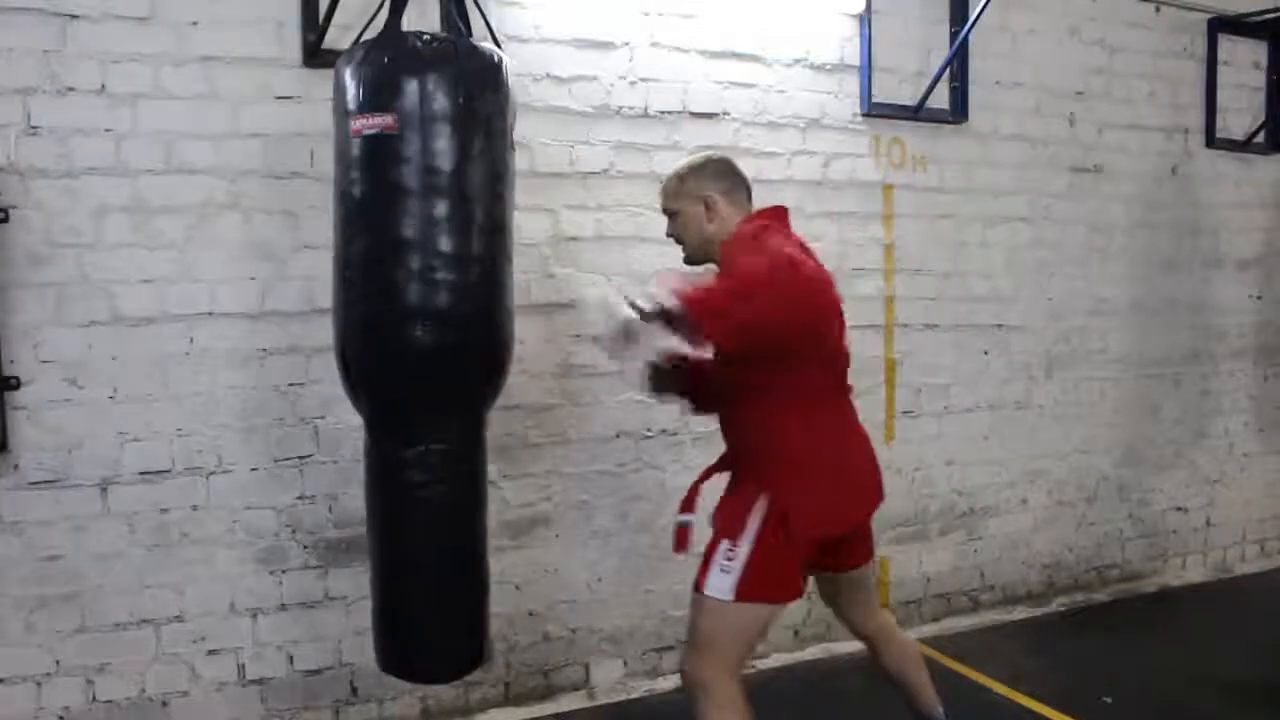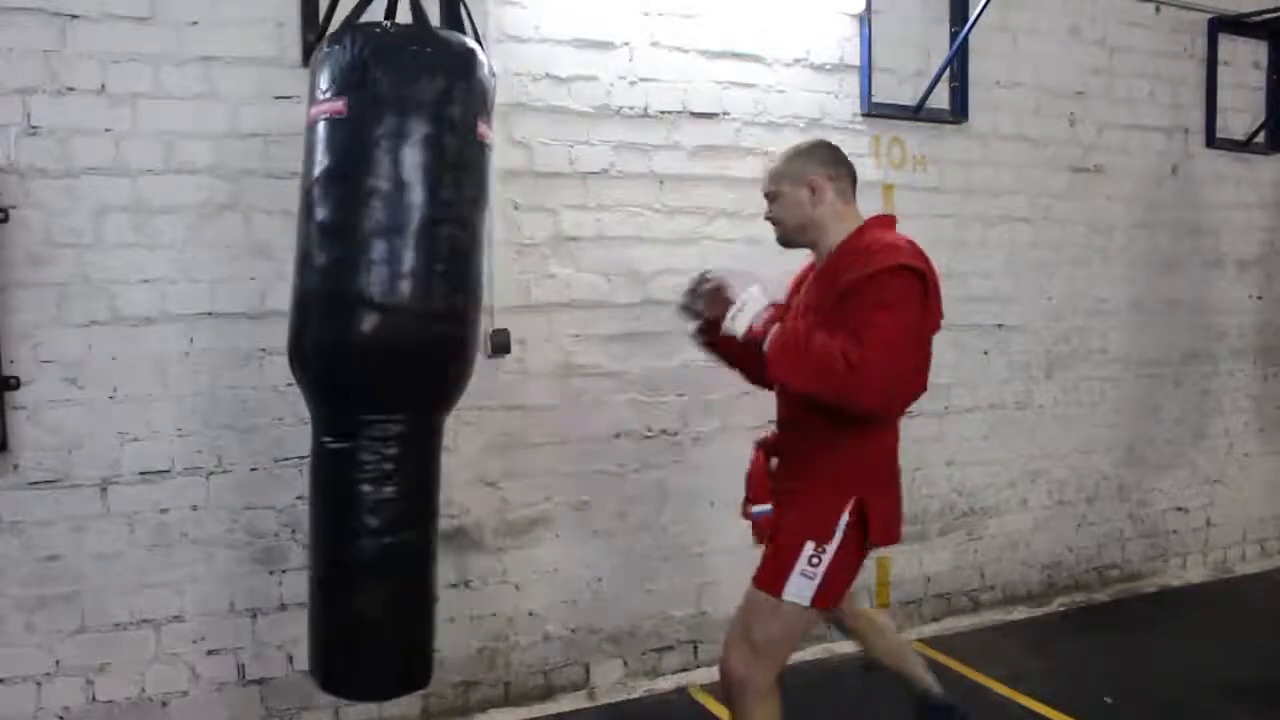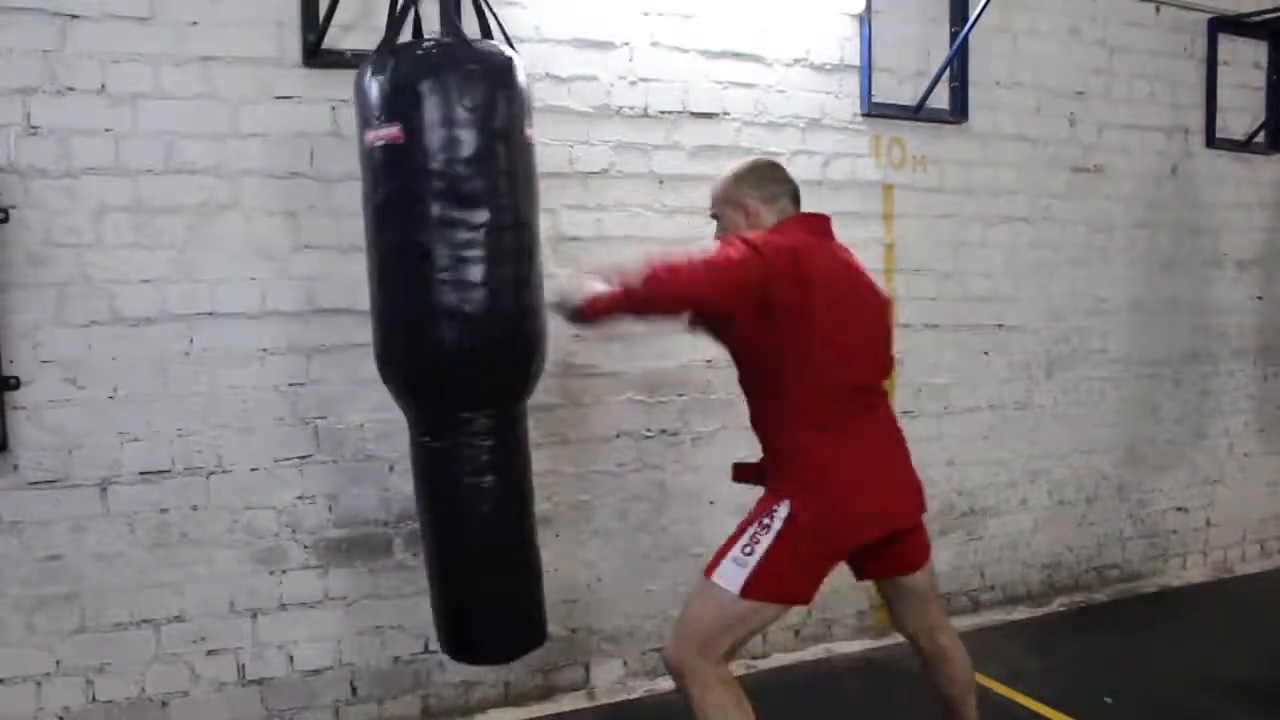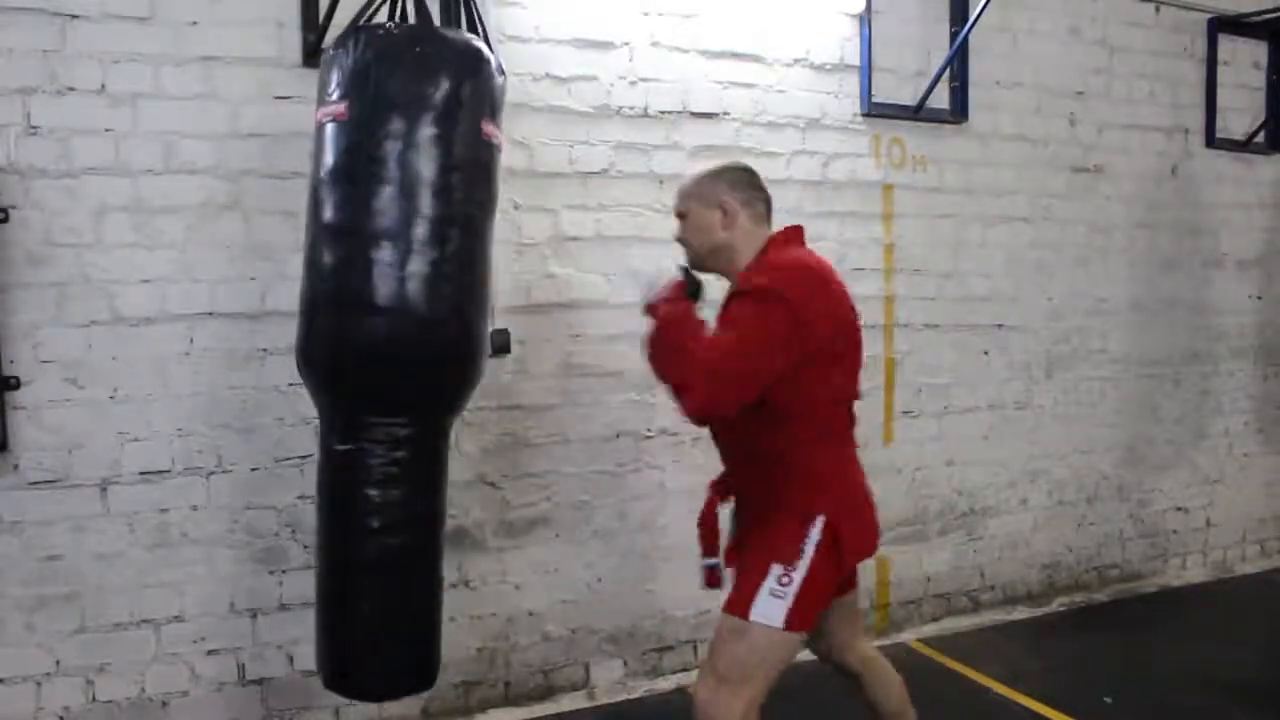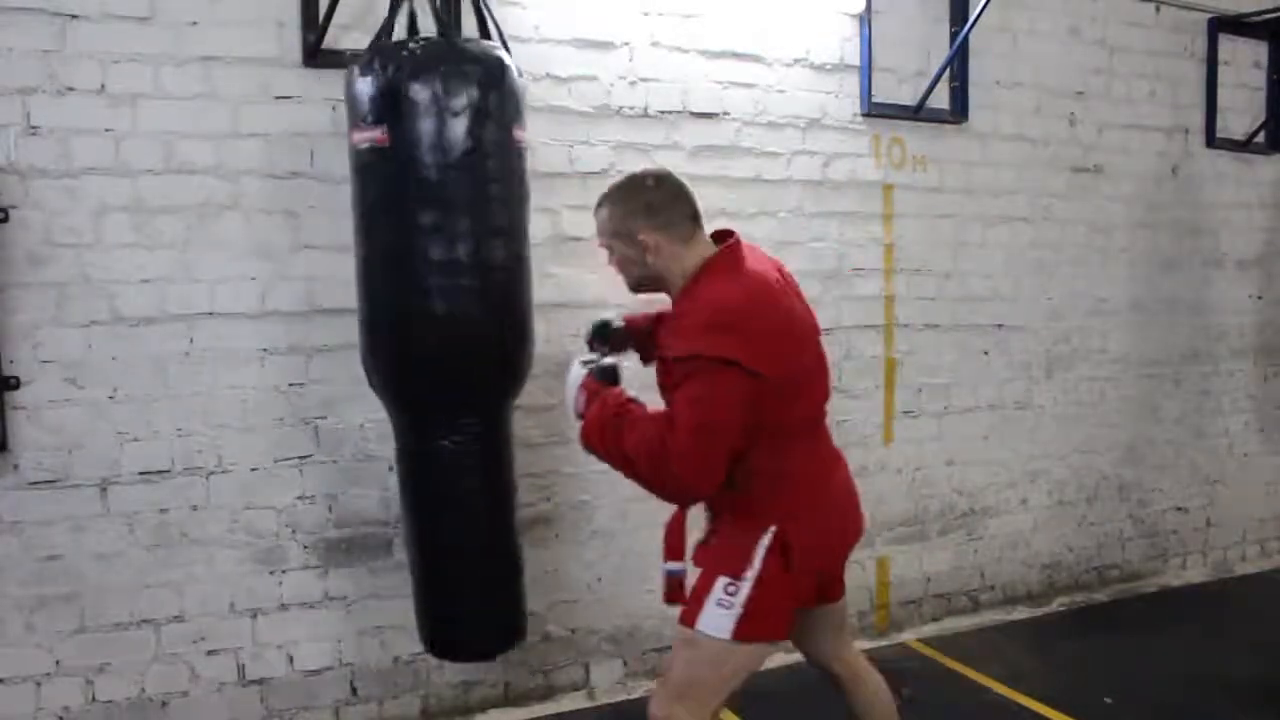
dt=1s
person 1, frame 1
left shoulder: (759, 257)
right shoulder: (767, 256)
left elbow: (731, 318)
left wrist: (671, 308)
right wrist: (687, 377)
left hip: (785, 489)
right hip: (819, 470)
left knee: (706, 671)
right knee: (864, 616)
person 1, frame 2
left shoulder: (889, 267)
right shoulder: (825, 267)
left elbow: (871, 380)
right elbow: (783, 371)
left wrist: (769, 329)
right wrist: (720, 322)
left hip: (837, 492)
right hip: (814, 478)
left knee: (744, 667)
right knee: (832, 604)
person 1, frame 3
left shoulder: (772, 257)
right shoulder: (836, 273)
left elbow: (681, 288)
left wrist: (598, 297)
left hip: (818, 493)
right hip: (882, 479)
left knee: (693, 654)
right knee: (924, 622)
person 1, frame 4
left shoulder: (781, 288)
right shoulder: (773, 281)
left elbow: (710, 390)
left wrist: (668, 311)
left hip: (803, 517)
right hip: (803, 501)
right knee: (840, 643)
person 1, frame 5
left shoulder: (720, 324)
right shoulder: (741, 266)
left elbow: (679, 469)
left wrist: (594, 401)
right wrist: (635, 334)
left hip: (776, 525)
right hip: (814, 505)
right knee: (835, 653)
